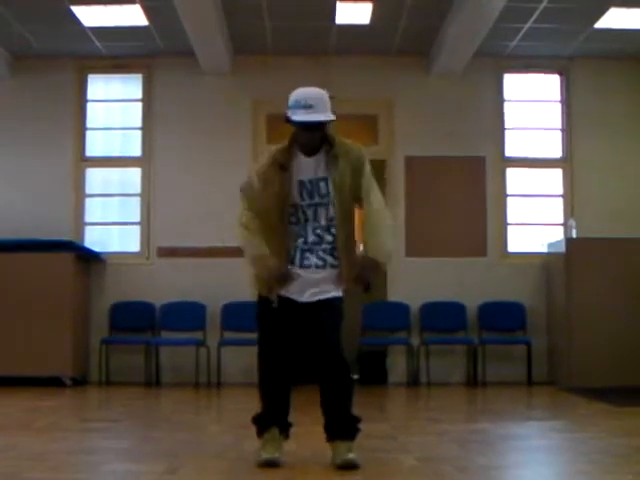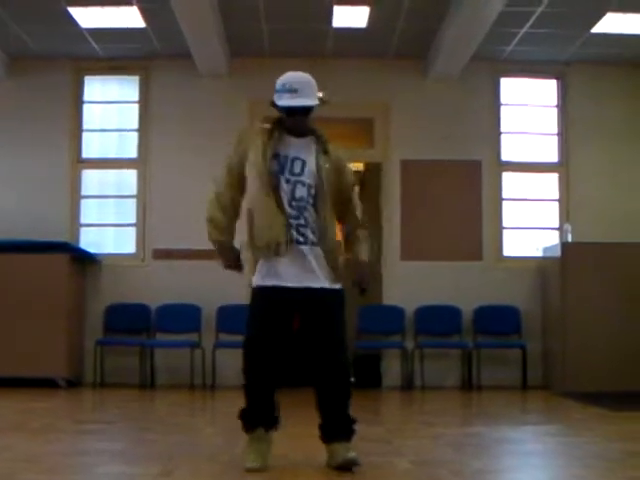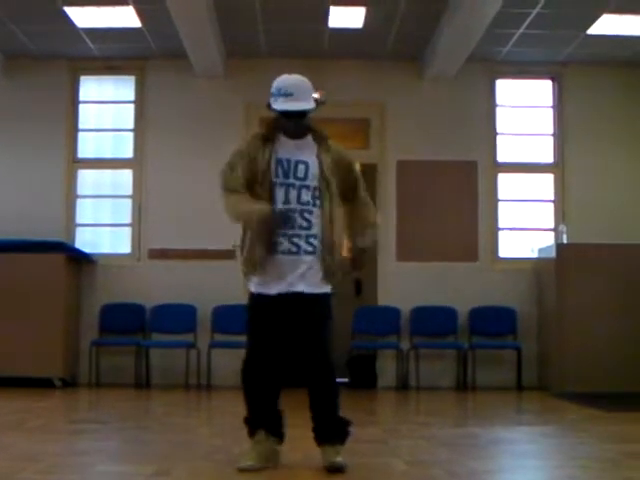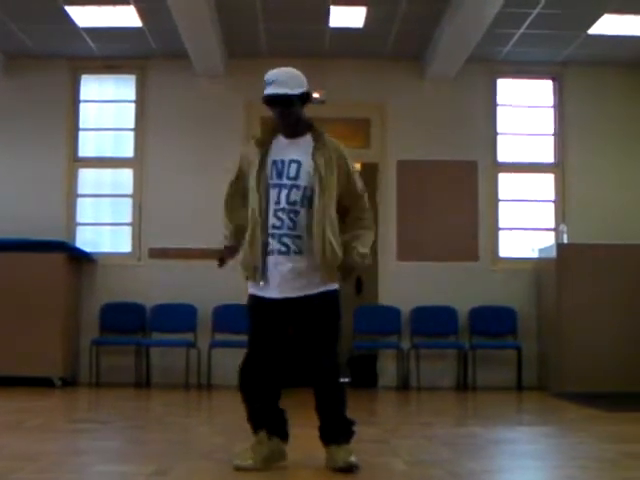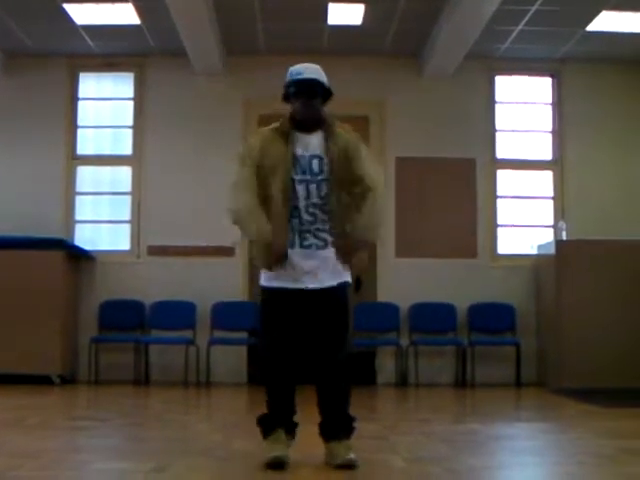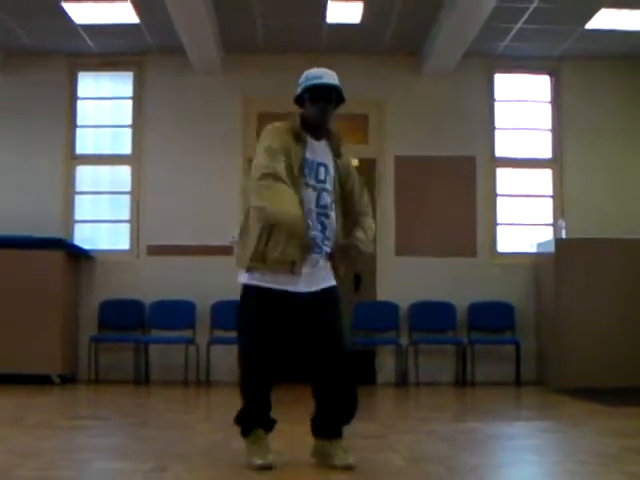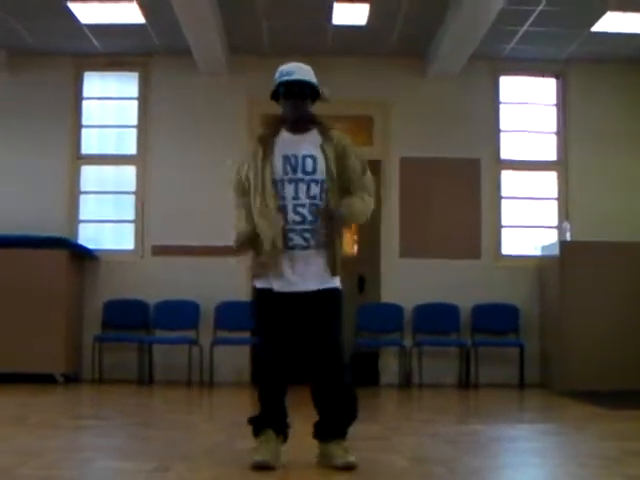
dt=0.4s
person 1, frame 1
left shoulder: (349, 158)
right shoulder: (273, 167)
left elbow: (372, 206)
right elbow: (253, 218)
left wrist: (372, 254)
right wrist: (265, 263)
left hip: (328, 285)
right hip: (278, 285)
left knee: (331, 361)
right knee: (274, 363)
left ankle: (341, 439)
right ankle: (272, 435)
person 1, frame 2
left shoulder: (329, 160)
right shoulder: (254, 142)
left elbow: (350, 213)
right elbow: (227, 194)
left wrist: (359, 256)
right wrist: (222, 240)
left hip: (323, 276)
right hip: (272, 273)
left knee: (331, 361)
right knee: (259, 359)
left ankle: (337, 440)
right ankle: (259, 435)
person 1, frame 3
left shoulder: (331, 155)
right shoulder: (255, 148)
left elbow: (357, 201)
right elbow: (232, 188)
left wrist: (362, 242)
right wrist: (259, 215)
left hip: (315, 278)
right hip: (267, 277)
left knee: (319, 363)
right knee: (260, 365)
left ankle: (331, 442)
right ankle: (264, 440)
person 1, frame 4
left shoulder: (330, 151)
right shoulder: (256, 151)
left elbow: (356, 205)
right elbow: (238, 199)
left wrist: (356, 250)
right wrist: (233, 238)
left hip: (317, 280)
right hip: (266, 280)
left knee: (324, 367)
right knee: (258, 368)
left ankle: (337, 443)
right ankle: (269, 440)
person 1, frame 5
left shoulder: (343, 141)
right shoulder: (267, 142)
left elbow: (370, 188)
right elbow: (243, 197)
left wrist: (359, 238)
right wrist: (266, 238)
left hip: (331, 272)
right hip: (281, 272)
left knee: (332, 362)
right knee: (278, 361)
left ankle: (337, 439)
right ankle: (280, 437)
person 1, frame 6
left shoulder: (340, 158)
right shoulder: (277, 138)
left elbow: (359, 214)
right elbow: (264, 186)
left wrist: (355, 240)
right wrist: (293, 218)
left hip: (317, 279)
right hip: (266, 276)
left knee: (333, 363)
right knee: (256, 363)
left ankle: (328, 439)
right ankle: (257, 437)
person 1, frame 7
left shoulder: (336, 144)
right shoulder: (262, 146)
left elbow: (364, 189)
right elbow: (246, 195)
left wrist: (346, 210)
right wrist: (246, 229)
left hip: (323, 275)
right hip: (272, 275)
left knee: (328, 360)
right knee: (271, 361)
left ankle: (332, 439)
right ankle: (269, 436)
